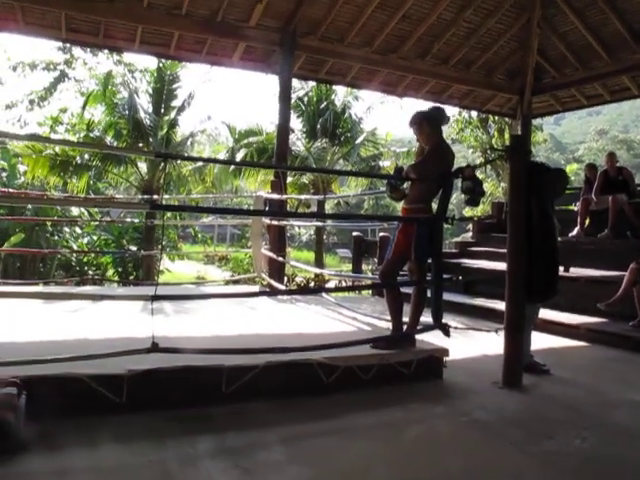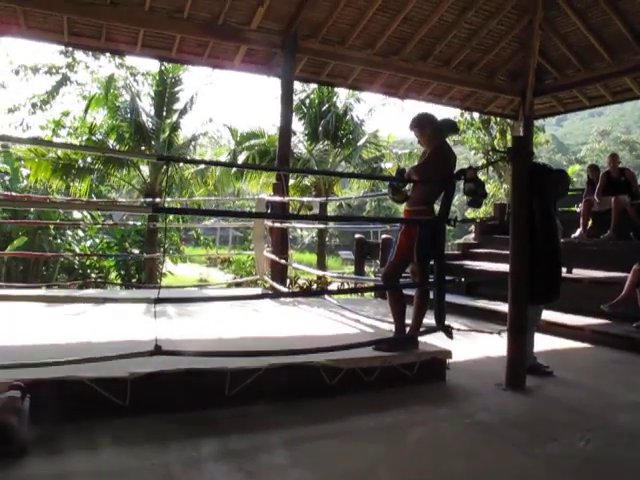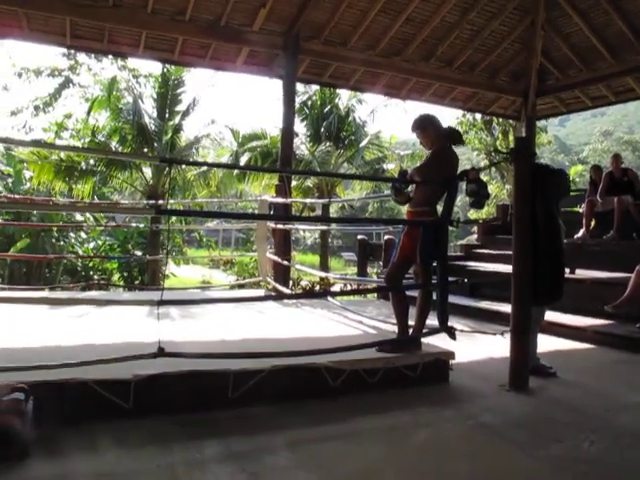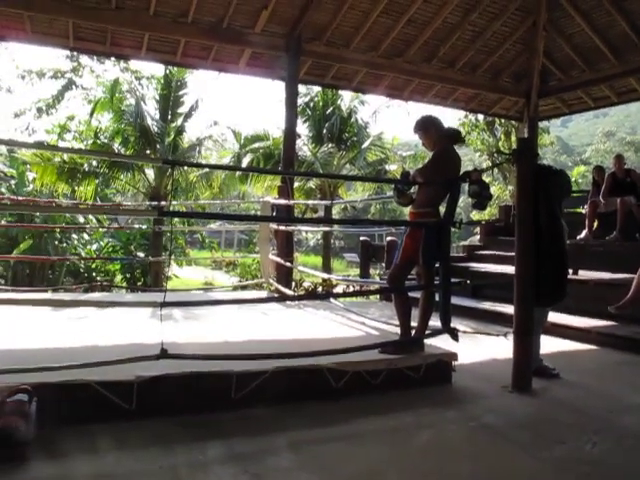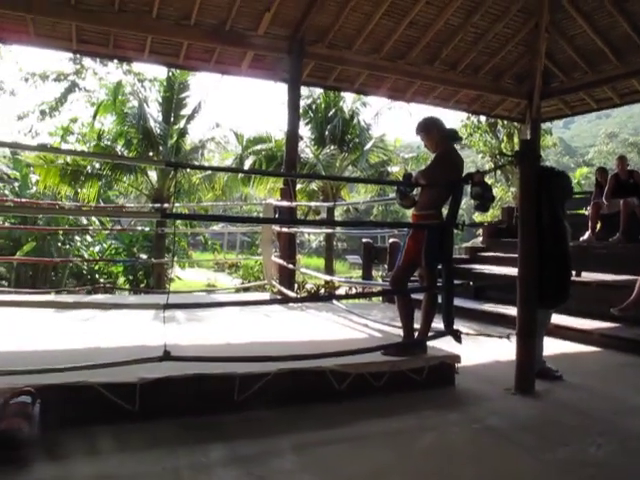
dt=0.1s
person 1, frame 1
left shoulder: (437, 149)
right shoulder: (443, 151)
left elbow: (415, 171)
left wrist: (405, 171)
left hip: (416, 219)
right hip: (423, 218)
left knee: (387, 274)
right knee: (418, 277)
left ankle: (398, 334)
right ankle: (409, 334)
person 1, frame 2
left shoulder: (439, 151)
right shoulder: (444, 153)
left elbow: (417, 173)
left wrist: (407, 173)
left hip: (418, 221)
right hip: (425, 220)
left knee: (390, 276)
right knee: (421, 279)
left ankle: (401, 336)
right ankle: (411, 335)
person 1, frame 3
left shoulder: (441, 152)
right shoulder: (448, 154)
left elbow: (420, 173)
left wrist: (410, 174)
left hip: (421, 222)
right hip: (428, 221)
left knee: (393, 277)
right knee: (424, 280)
left ankle: (404, 337)
right ankle: (414, 337)
person 1, frame 4
left shoulder: (444, 153)
right shoulder: (450, 155)
left elbow: (422, 174)
left wrist: (412, 175)
left hip: (423, 223)
right hip: (431, 222)
left knee: (395, 278)
right knee: (427, 281)
left ankle: (406, 338)
right ankle: (417, 338)
person 1, frame 5
left shoulder: (446, 155)
right shoulder: (453, 157)
left elbow: (424, 176)
left wrist: (415, 177)
left hip: (426, 225)
right hip: (434, 224)
left knee: (398, 280)
right knee: (429, 283)
left ankle: (409, 340)
right ankle: (420, 340)
person 2, frame 1
left shoulder: (537, 204)
right shoulder: (538, 205)
right elbow: (541, 233)
left hip: (535, 259)
right hip: (537, 260)
left knee: (529, 307)
right knee: (530, 307)
left ankle: (524, 355)
right ankle: (524, 358)
person 2, frame 2
left shoulder: (540, 206)
right shoulder: (540, 206)
right elbow: (543, 236)
left hip: (538, 261)
right hip: (539, 262)
left knee: (532, 309)
right knee: (533, 308)
left ankle: (527, 357)
right ankle: (527, 359)
person 2, frame 3
left shoulder: (543, 207)
right shoulder: (543, 207)
right elbow: (547, 238)
left hip: (541, 262)
right hip: (542, 264)
left knee: (534, 311)
right knee: (535, 310)
left ankle: (530, 358)
right ankle: (530, 361)
person 2, frame 4
left shoulder: (546, 208)
right shoulder: (545, 209)
right elbow: (550, 239)
left hip: (544, 264)
right hip: (544, 266)
left knee: (537, 313)
right knee: (538, 313)
left ankle: (533, 360)
right ankle: (534, 362)
person 2, frame 5
left shoulder: (549, 211)
right shoulder: (549, 212)
right elbow: (553, 241)
left hip: (547, 266)
right hip: (548, 267)
left knee: (540, 315)
right knee: (541, 315)
left ankle: (537, 362)
right ankle: (537, 364)
